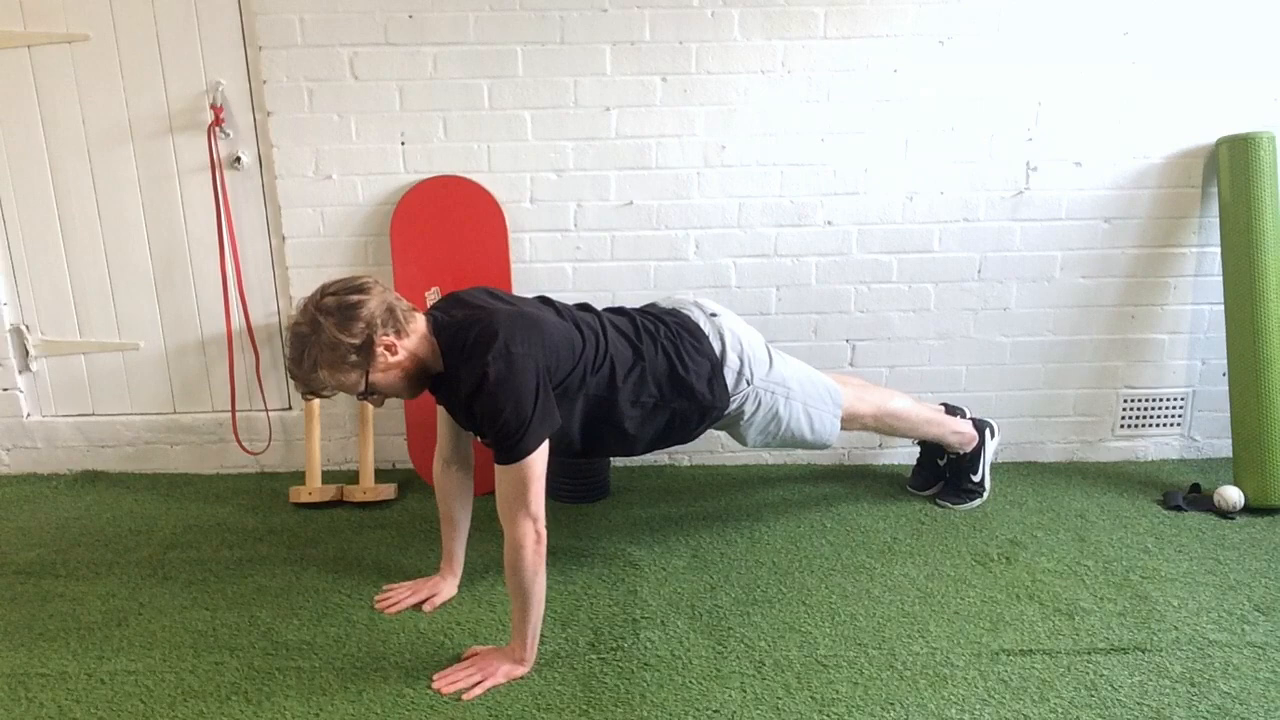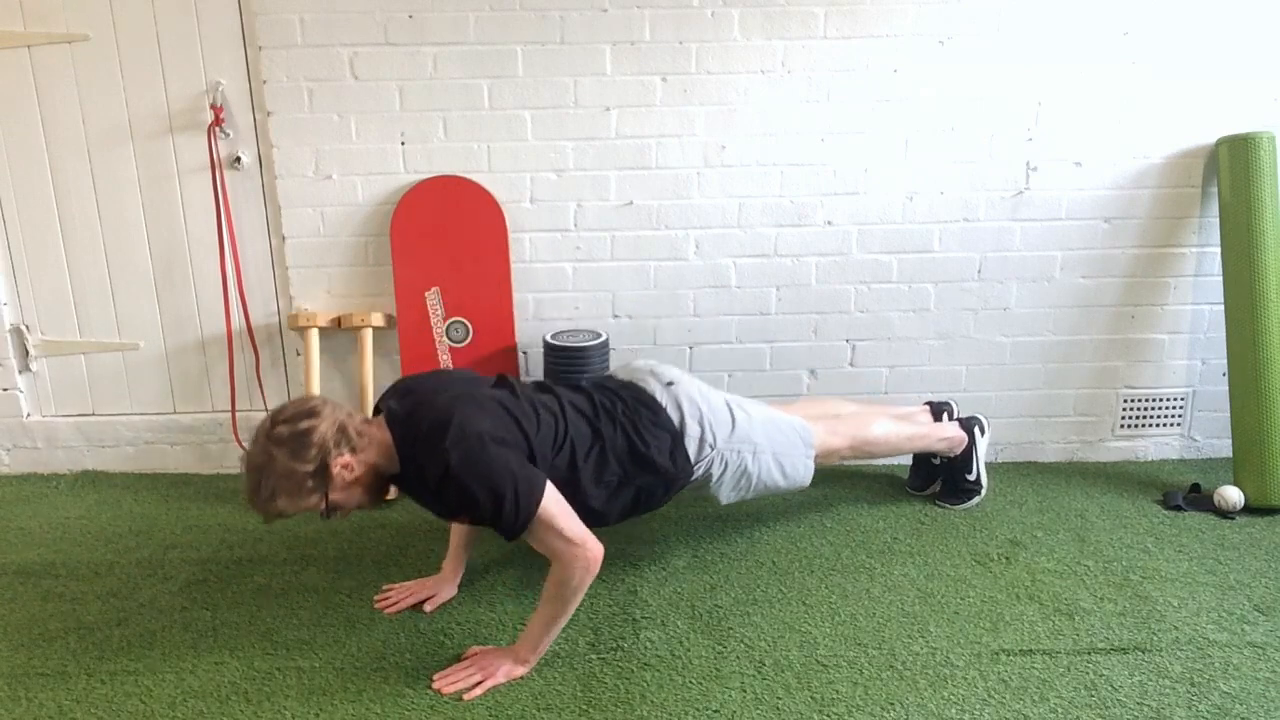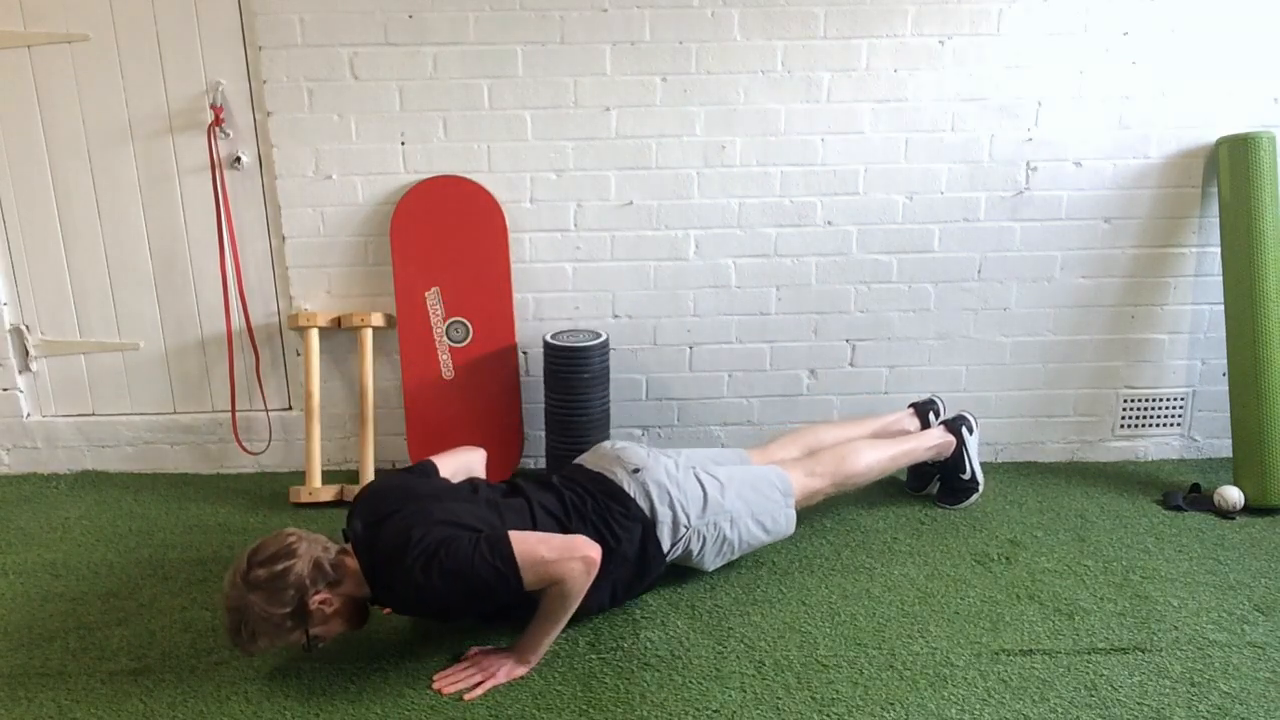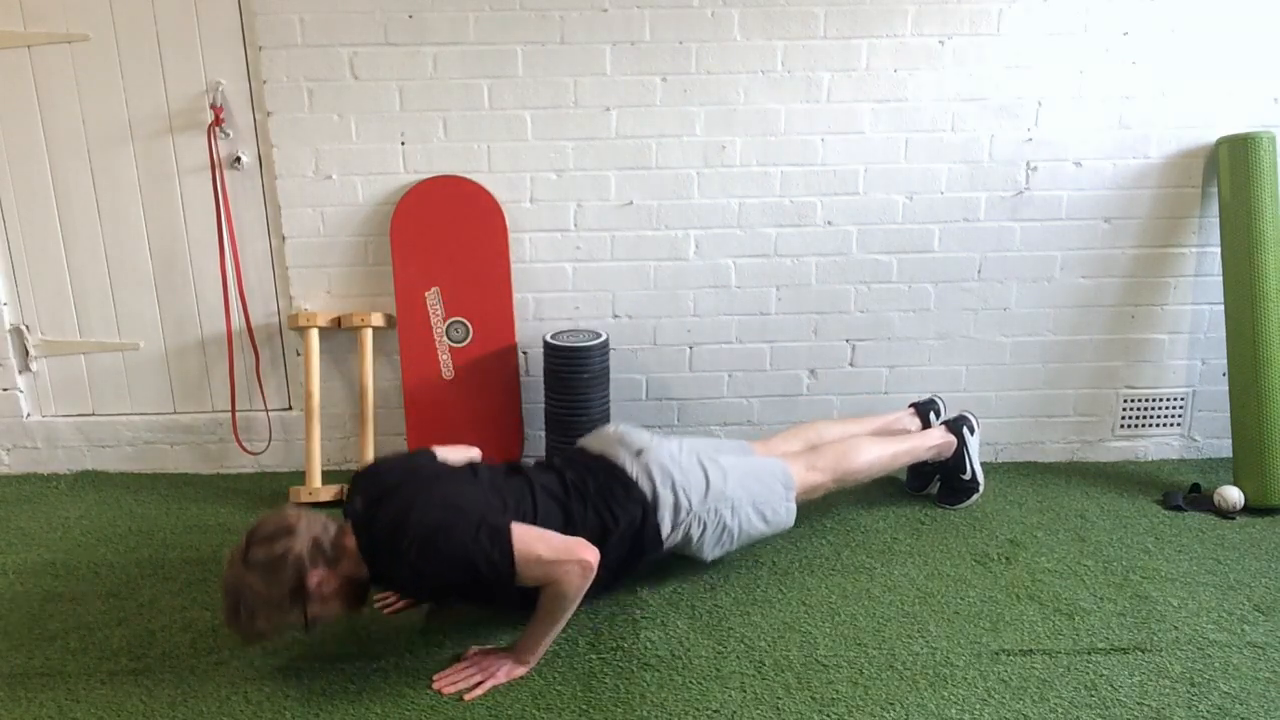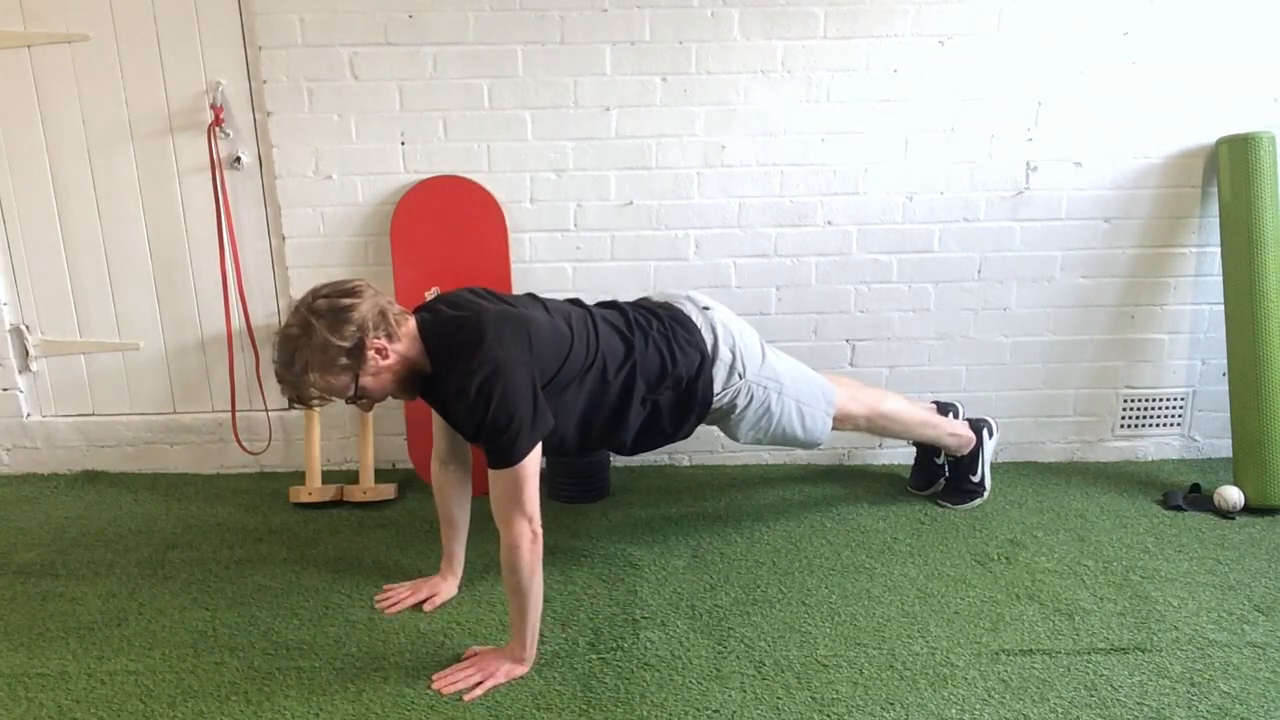
dt=1s
person 1, frame 1
left shoulder: (501, 366)
right shoulder: (442, 331)
left elbow: (526, 529)
right elbow: (452, 456)
left wrist: (518, 655)
right wrist: (447, 573)
left hip: (709, 362)
right hip: (671, 337)
left knee: (841, 410)
right knee: (828, 403)
left ankle: (966, 436)
right ankle: (946, 422)
person 1, frame 2
left shoulder: (456, 455)
right shoulder: (398, 412)
left elbow: (581, 551)
left wrist: (520, 657)
right wrist: (451, 573)
left hip: (671, 430)
right hip: (634, 398)
left knee: (823, 442)
right knee: (791, 424)
left ankle: (955, 436)
right ankle: (926, 415)
person 1, frame 3
left shoulder: (419, 569)
right shoulder: (376, 508)
left elbow: (579, 558)
right elbow: (470, 456)
left wrist: (522, 657)
left hip: (650, 516)
right hip: (611, 472)
left knee: (805, 480)
right knee: (771, 459)
left ankle: (945, 440)
right ankle: (915, 417)
person 1, frame 4
left shoulder: (421, 540)
right shoulder: (371, 493)
left elbow: (578, 559)
left wrist: (520, 657)
left hip: (653, 497)
right hip: (612, 457)
left knee: (810, 475)
right knee: (773, 454)
left ankle: (946, 440)
right ankle: (915, 417)
person 1, frame 5
left shoulder: (490, 369)
right shoulder: (432, 334)
left elbow: (522, 528)
right elbow: (450, 456)
left wrist: (517, 655)
right wrist: (448, 572)
left hip: (702, 356)
right hip: (664, 334)
left knee: (837, 410)
right knee: (821, 404)
left ankle: (964, 438)
right ankle: (938, 417)
